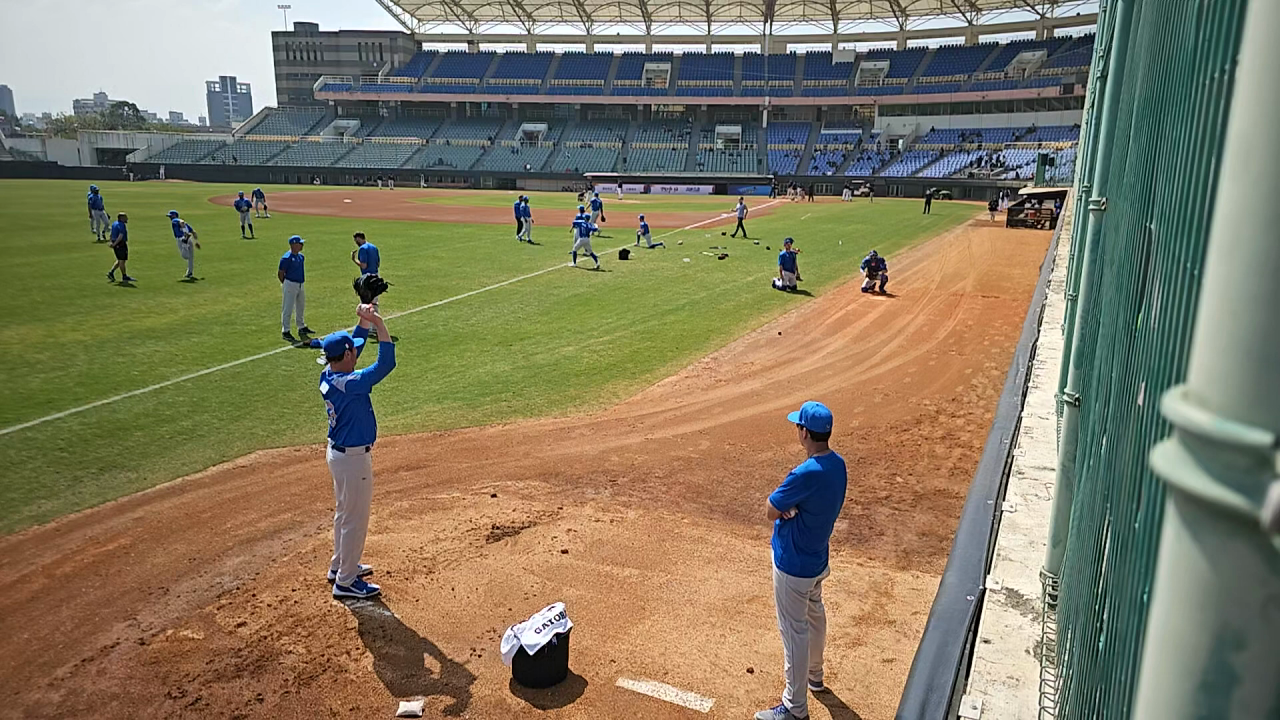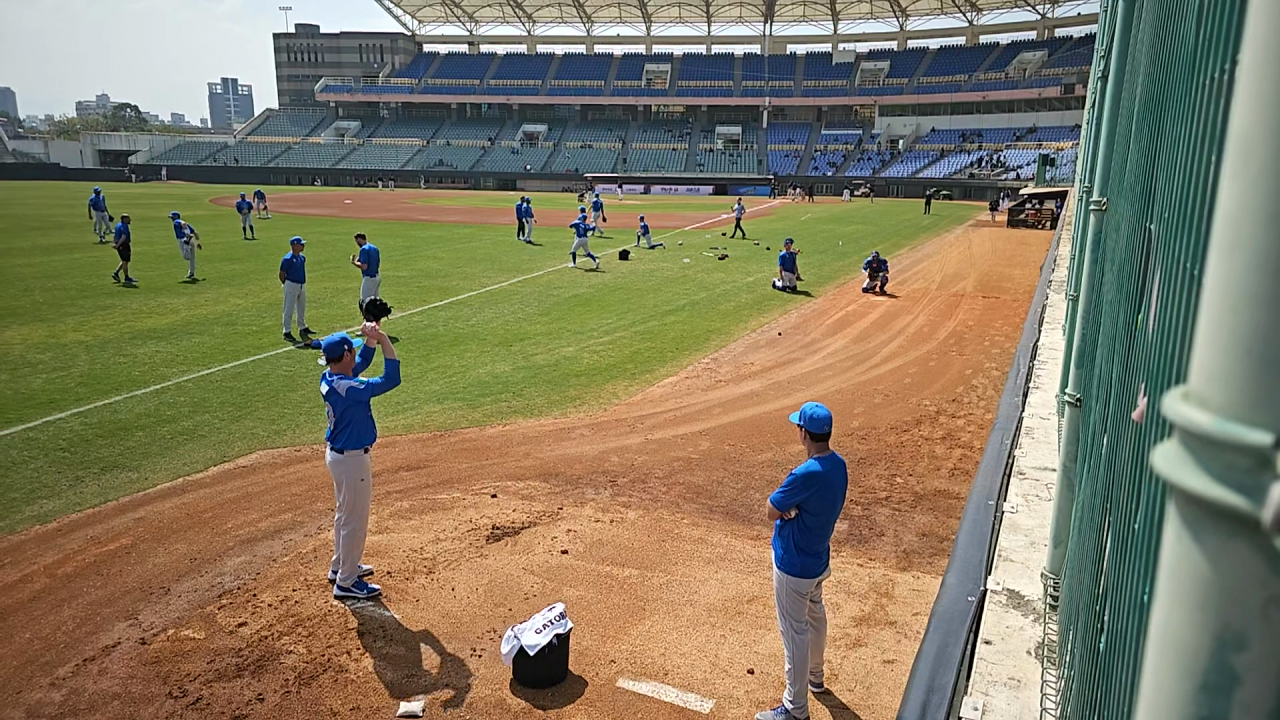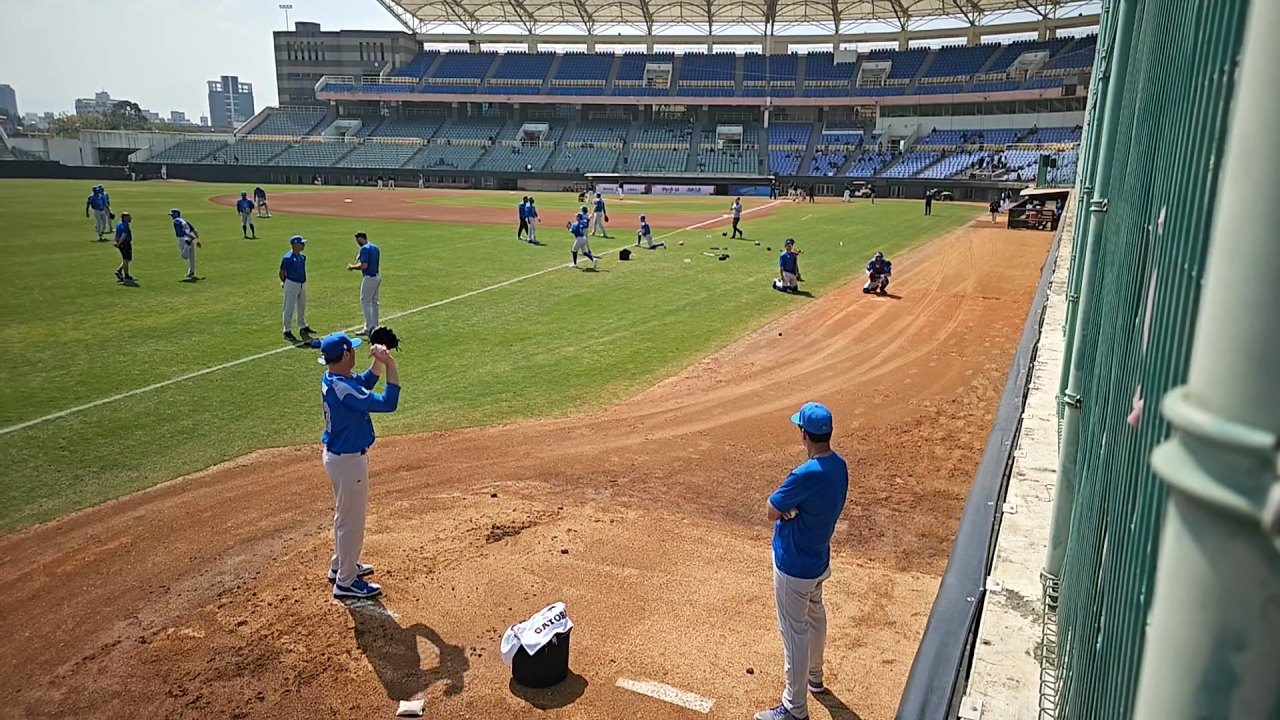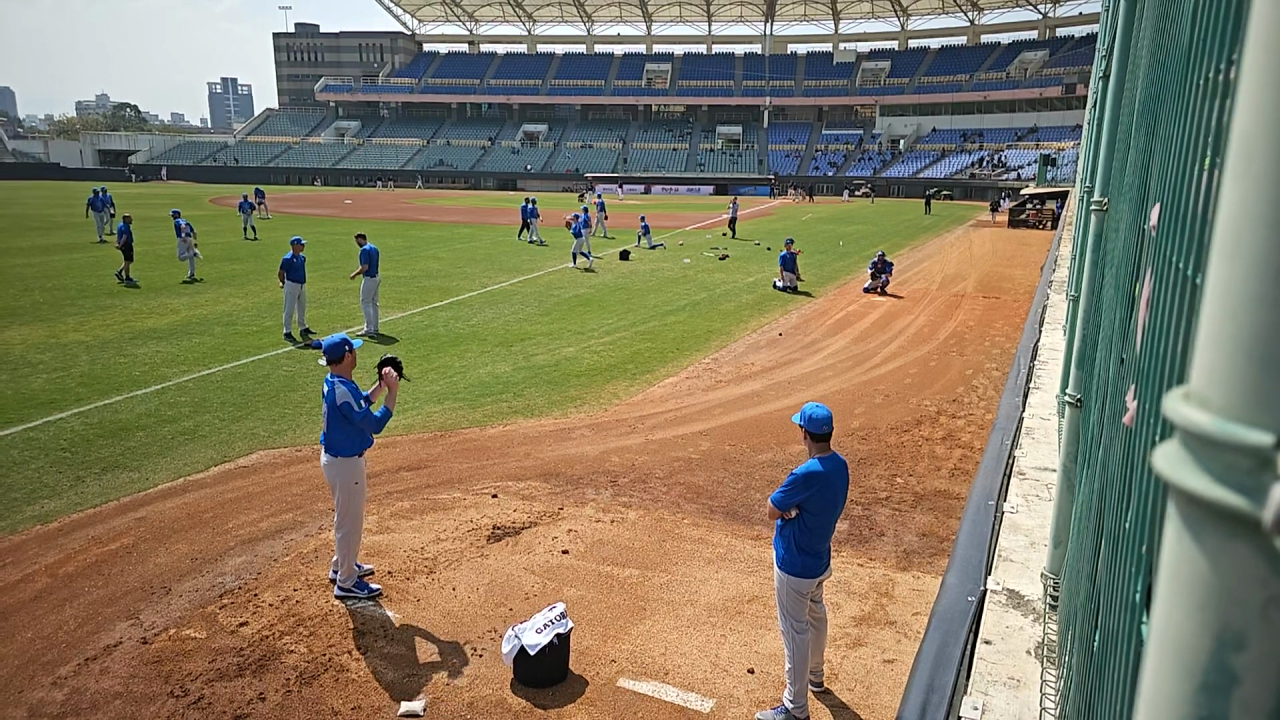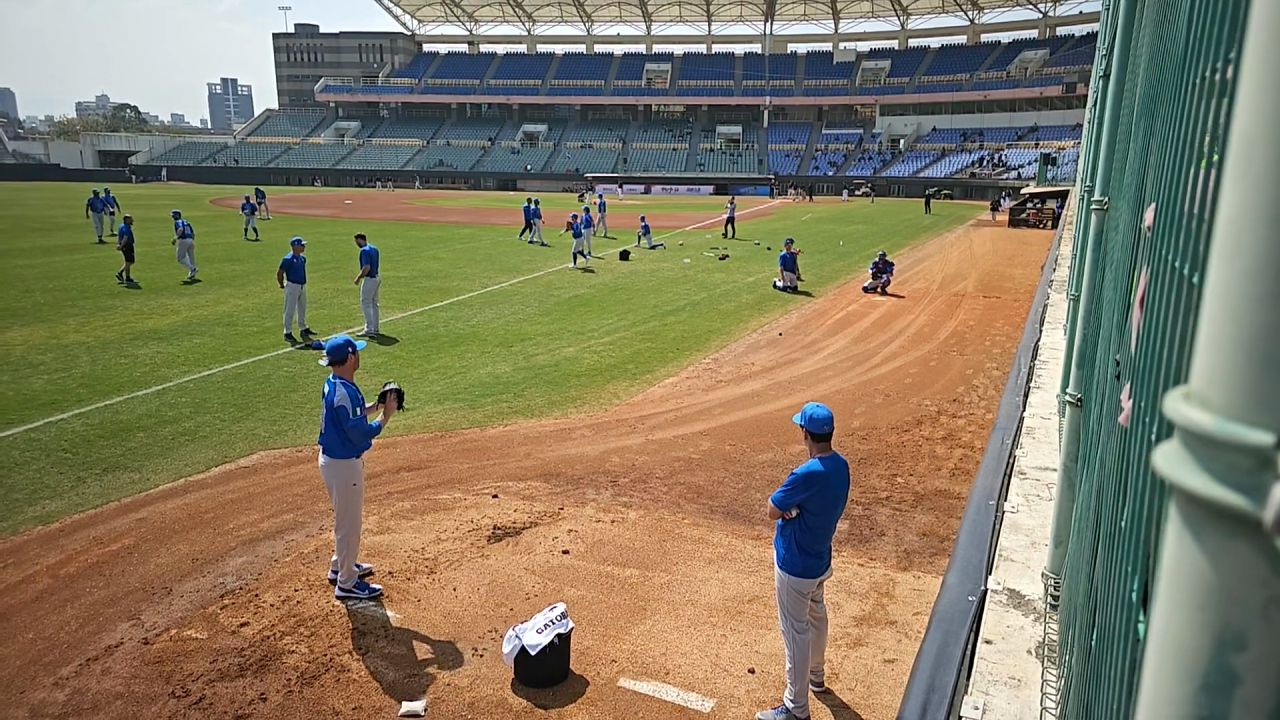
dt=1s
person 1, frame 1
left shoulder: (806, 474)
right shoulder: (838, 464)
left elbow: (771, 511)
left wrist: (784, 504)
right wrist: (791, 505)
left hip: (793, 565)
right hip: (818, 559)
left knee: (794, 632)
right knee: (814, 616)
right ankle: (814, 675)
person 1, frame 2
left shoulder: (806, 474)
right shoulder: (839, 465)
left elbow: (772, 511)
left wrist: (785, 505)
right wrist: (792, 505)
left hip: (794, 565)
right hip: (818, 559)
left knee: (795, 632)
right knee: (815, 616)
right ankle: (815, 676)
person 1, frame 3
left shoulder: (806, 474)
right shoulder: (839, 465)
left elbow: (772, 511)
left wrist: (785, 505)
right wrist: (792, 506)
left hip: (794, 565)
right hip: (818, 559)
left knee: (795, 632)
right knee: (815, 617)
right ankle: (814, 676)
person 1, frame 4
left shoulder: (807, 474)
right shoulder: (840, 466)
left elbow: (772, 511)
left wrist: (786, 503)
right wrist: (793, 505)
left hip: (795, 565)
right hip: (819, 559)
left knee: (795, 632)
right knee: (815, 616)
right ankle: (815, 675)
person 1, frame 5
left shoulder: (807, 474)
right shoulder: (841, 466)
left elbow: (773, 511)
left wrist: (788, 503)
right wrist: (793, 505)
left hip: (796, 565)
right hip: (820, 559)
left knee: (795, 632)
right knee: (816, 616)
right ankle: (816, 675)
person 2, frame 1
left shoulder: (328, 375)
right shoulder: (348, 384)
left elbow: (353, 343)
right elbow: (386, 363)
left wrist: (365, 321)
right wrist: (378, 323)
left hip: (338, 451)
right hip: (353, 458)
left knee: (344, 513)
right knee: (355, 519)
left ankle: (340, 566)
right ankle: (345, 582)
person 2, frame 2
left shoulder: (329, 378)
right shoulder: (346, 387)
left elbow: (362, 362)
right elbow: (392, 380)
left wrist: (370, 338)
right wrist: (383, 339)
left hip: (338, 453)
right hip: (351, 459)
left knee: (345, 514)
right knee: (354, 520)
left ankle: (341, 566)
right ankle: (346, 582)
person 2, frame 3
left shoulder: (333, 379)
right shoulder: (342, 389)
left elbow: (365, 383)
right elbow: (388, 403)
left wrist: (379, 361)
right wrist: (390, 365)
left hip: (338, 454)
right hip: (348, 461)
left knee: (346, 515)
right knee: (352, 520)
left ankle: (341, 565)
right ankle: (346, 581)
person 2, frame 4
left shoulder: (335, 382)
right shoulder: (342, 391)
left elbow: (361, 403)
right elbow: (375, 424)
left wrist: (382, 384)
right wrist: (392, 392)
left hip: (336, 457)
right hip: (345, 463)
left knee: (347, 517)
right knee: (350, 521)
left ankle: (341, 566)
right ankle: (346, 582)
person 2, frame 5
left shoulder: (334, 383)
right shoulder: (344, 393)
right elbow: (360, 435)
left wrist: (377, 405)
right wrist: (387, 414)
left hip: (333, 458)
right hip: (343, 464)
left knee: (347, 518)
right knee: (349, 522)
left ankle: (341, 566)
right ankle: (347, 583)
